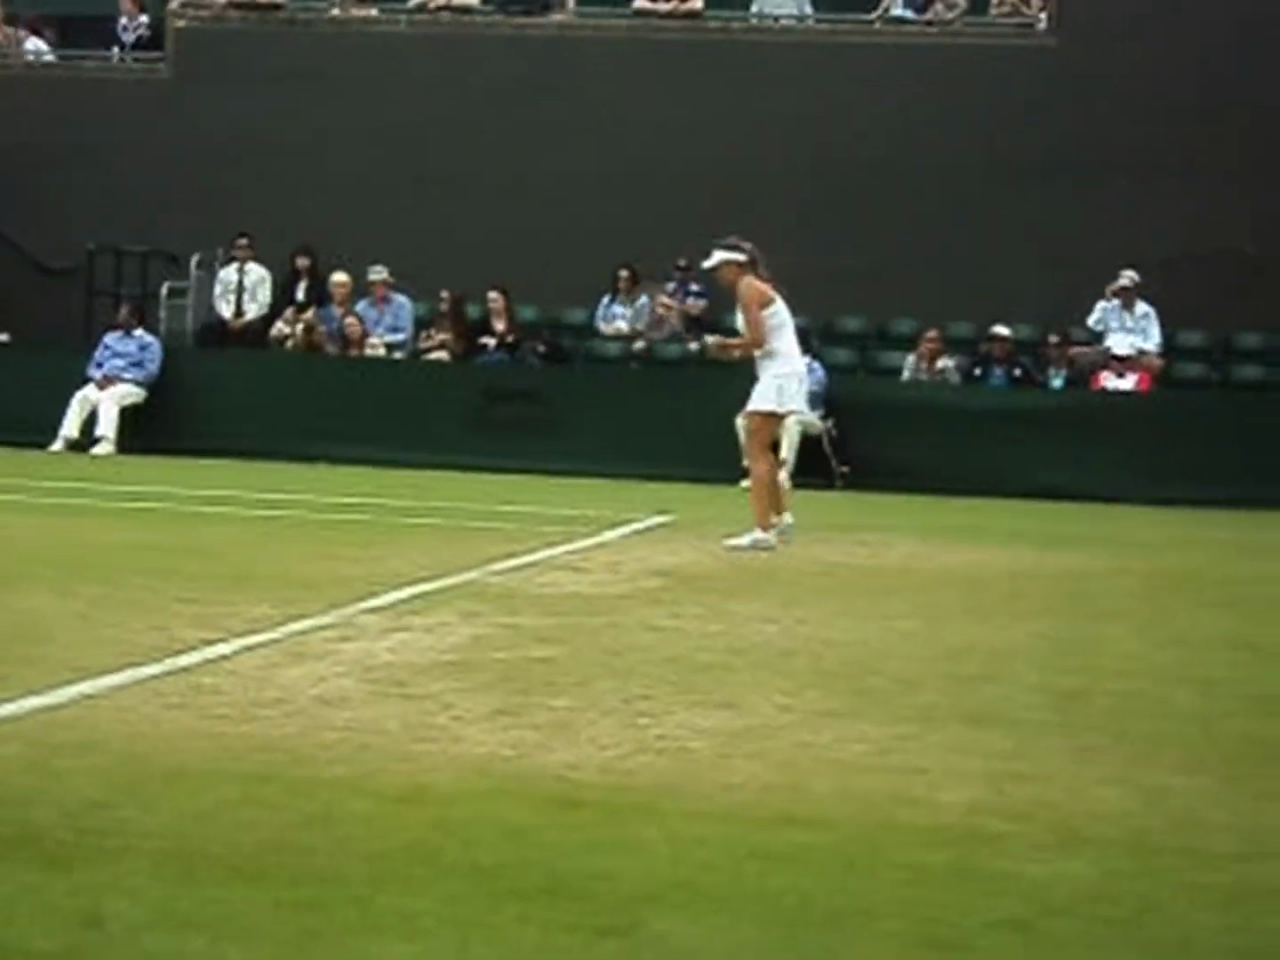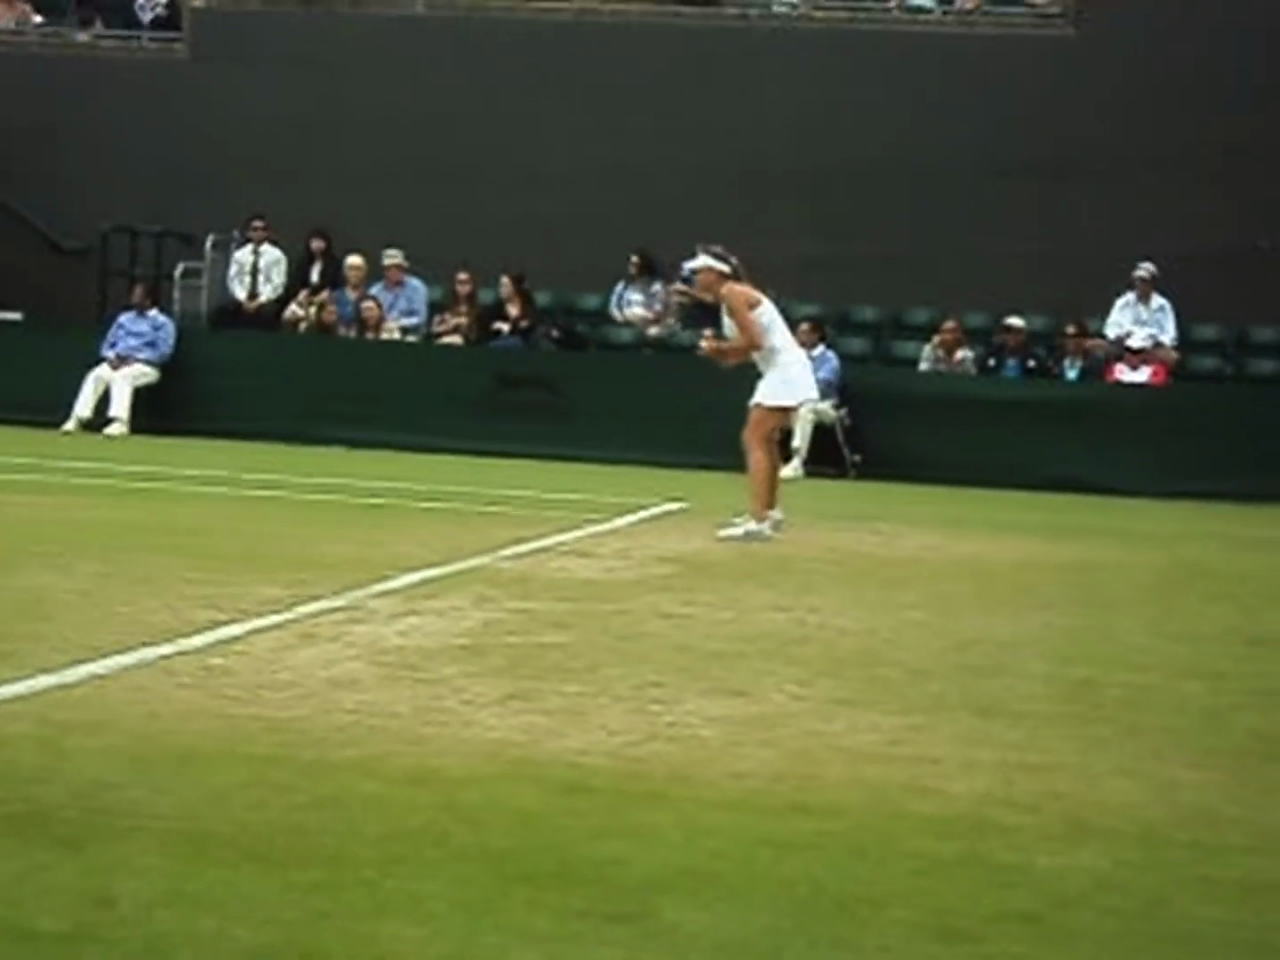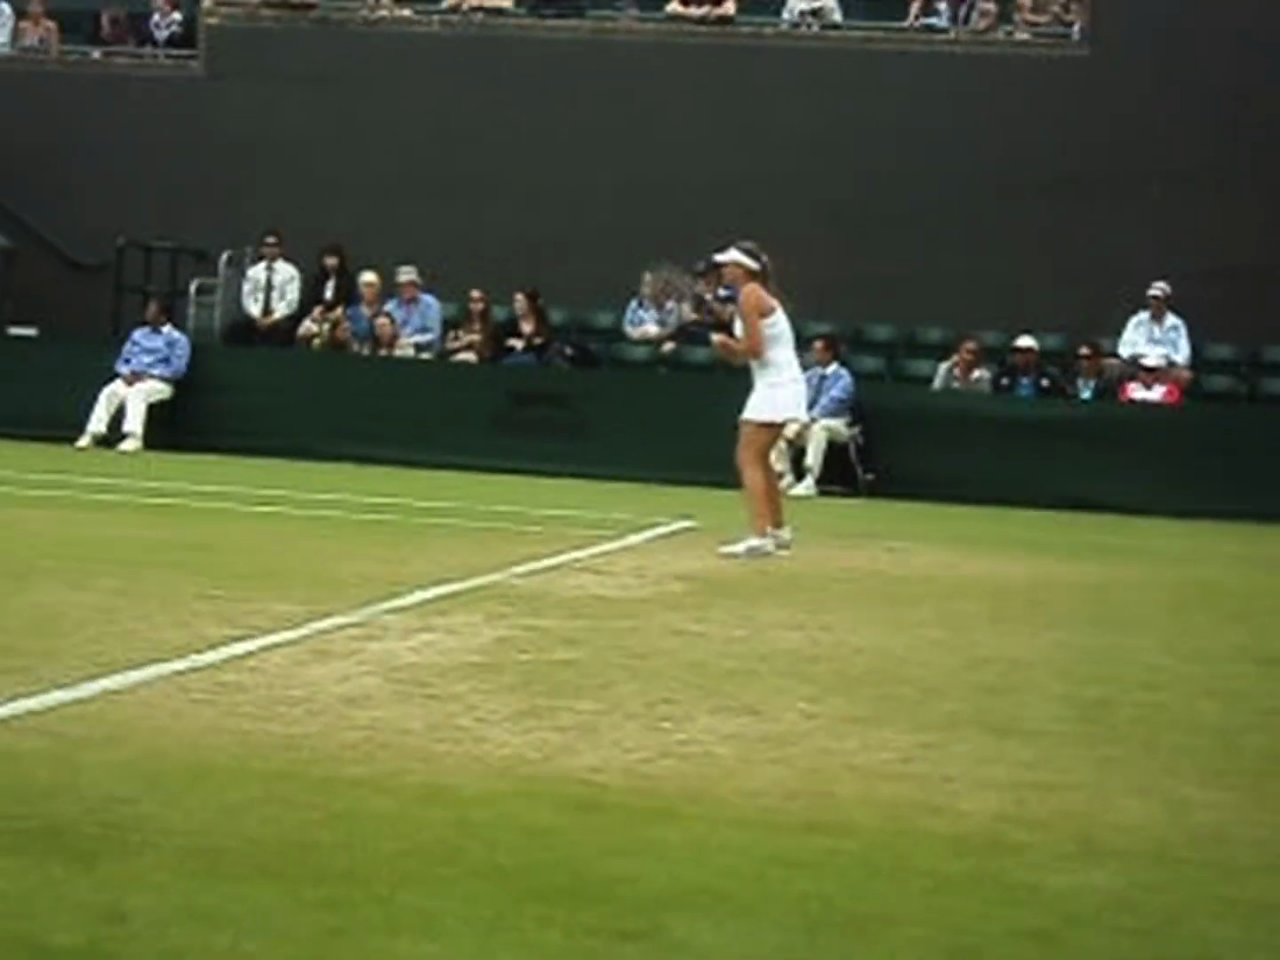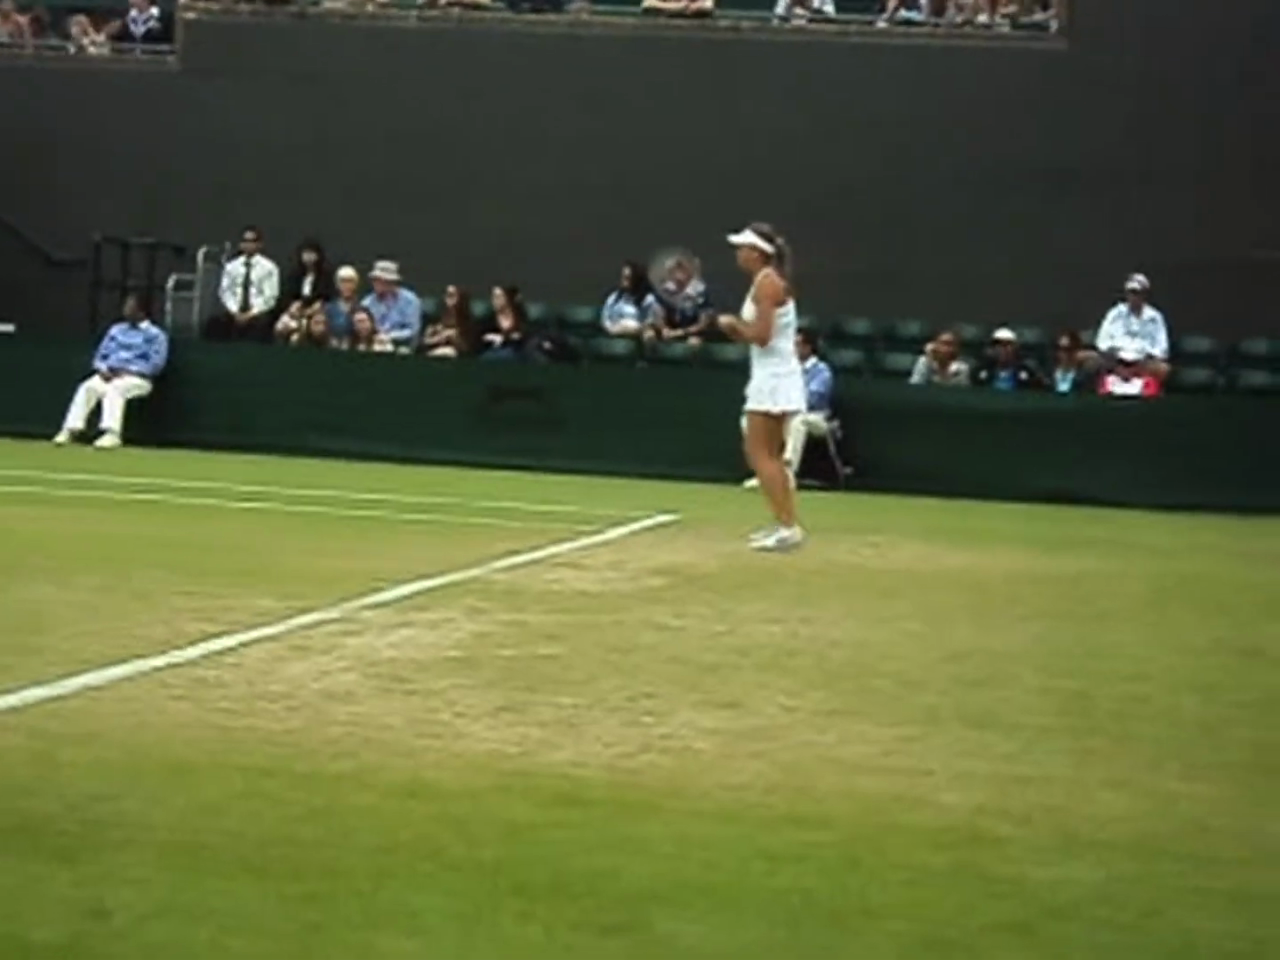
dt=1s
person 1, frame 1
left shoulder: (747, 288)
right shoulder: (757, 287)
left elbow: (757, 339)
left wrist: (724, 344)
right wrist: (733, 347)
left hip: (779, 375)
right hip: (782, 373)
left knee: (757, 452)
right knee: (761, 449)
left ankle: (763, 532)
right ankle: (780, 516)
person 1, frame 2
left shoulder: (732, 294)
right shoulder: (731, 295)
left elbow: (754, 341)
left wrist: (720, 348)
right wrist: (723, 353)
left hip: (784, 370)
right hip: (784, 370)
left knee: (753, 440)
right knee: (764, 439)
left ankle: (758, 522)
right ankle: (769, 511)
person 1, frame 3
left shoulder: (748, 295)
right shoulder: (759, 295)
left elbow: (755, 348)
left wrist: (726, 343)
right wrist: (731, 349)
left hip: (776, 386)
right hip: (779, 384)
left knee: (747, 458)
right knee: (758, 458)
left ankle: (759, 538)
right ankle: (778, 529)
person 1, frame 4
left shoulder: (765, 281)
right shoulder: (769, 280)
left elbow: (761, 336)
left wrist: (733, 324)
right wrist: (737, 328)
left hip: (774, 376)
right hip: (773, 375)
left knee: (757, 452)
right knee: (768, 453)
left ankle: (788, 528)
right ankle: (786, 525)
